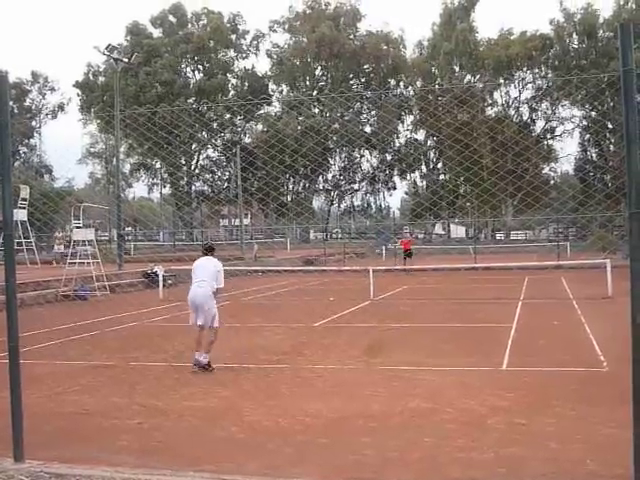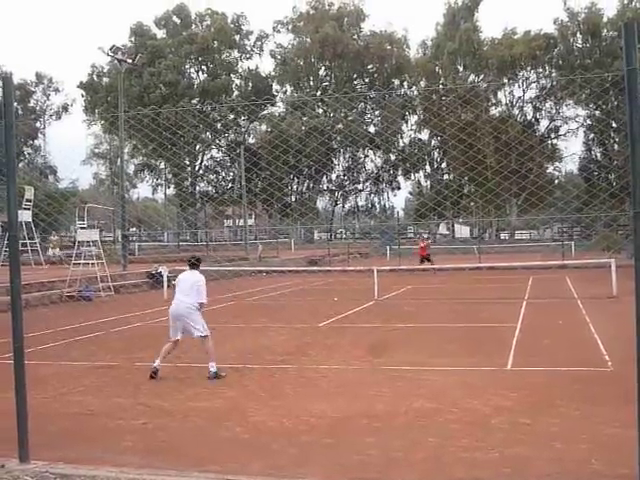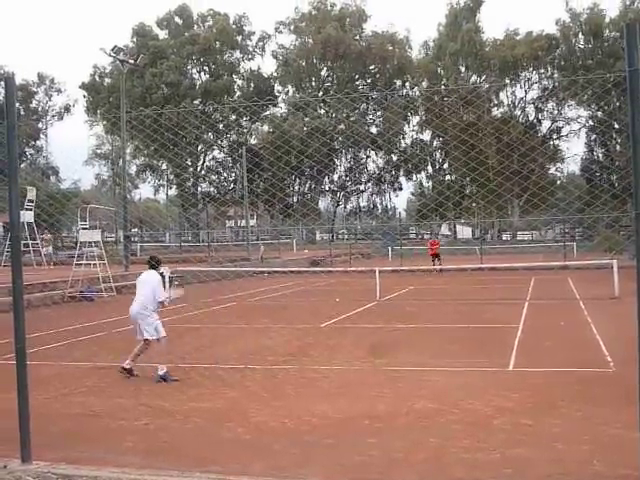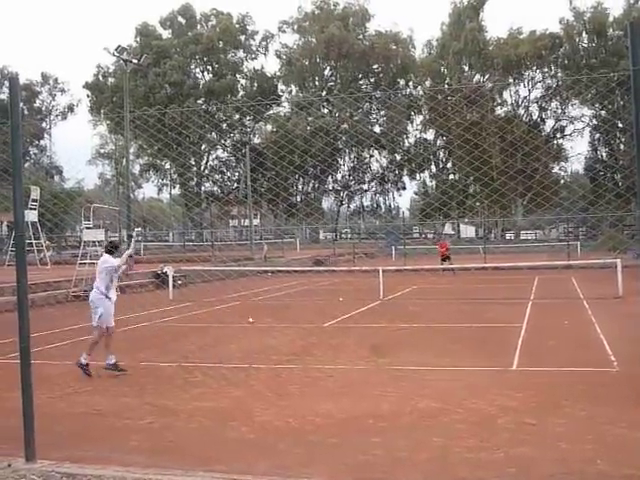
dt=0.3s
person 1, frame 1
left shoulder: (196, 263)
right shoulder: (217, 264)
right elbow: (219, 287)
right wrist: (213, 295)
left hip: (192, 295)
right hip: (206, 296)
left knee: (201, 328)
right knee: (213, 329)
left ankle: (198, 358)
right ankle: (203, 361)
person 1, frame 2
left shoulder: (180, 277)
right shoulder: (199, 278)
right elbow: (202, 301)
right wrist: (198, 311)
left hip: (174, 309)
right hip: (189, 310)
left knee: (173, 342)
right knee: (206, 338)
left ankle: (155, 367)
right ankle: (213, 370)
person 1, frame 3
left shoulder: (141, 277)
right shoulder: (156, 277)
right elbow: (161, 300)
left wrist: (163, 296)
right wrist: (164, 300)
left hip: (135, 310)
right hip: (145, 312)
left knee: (146, 342)
right knee: (162, 340)
left ankle: (127, 366)
right ankle: (162, 373)
person 1, frame 4
left shoulder: (109, 260)
right shoulder: (105, 260)
left elbow: (118, 271)
right elbow: (119, 264)
left wrist: (126, 264)
right wrist: (129, 252)
left hip: (107, 299)
right hip: (101, 299)
left knee: (109, 331)
right knee: (100, 332)
left ankle: (111, 362)
right ankle: (84, 361)
